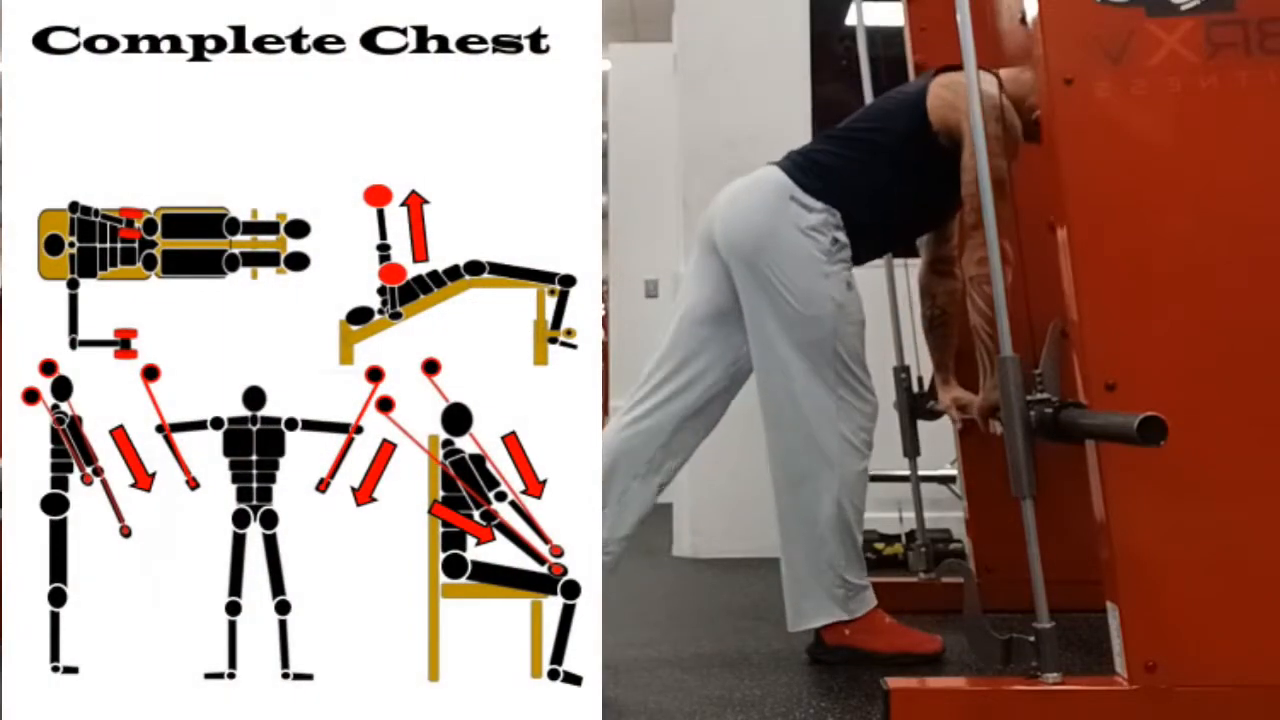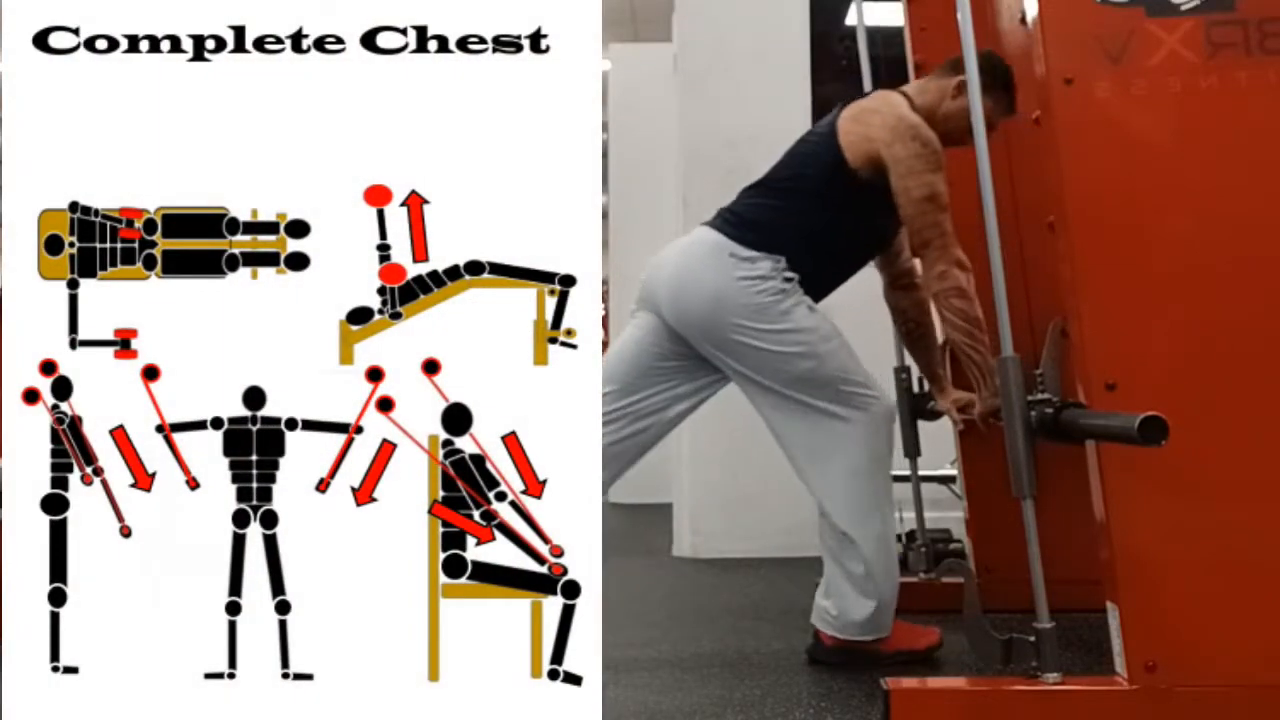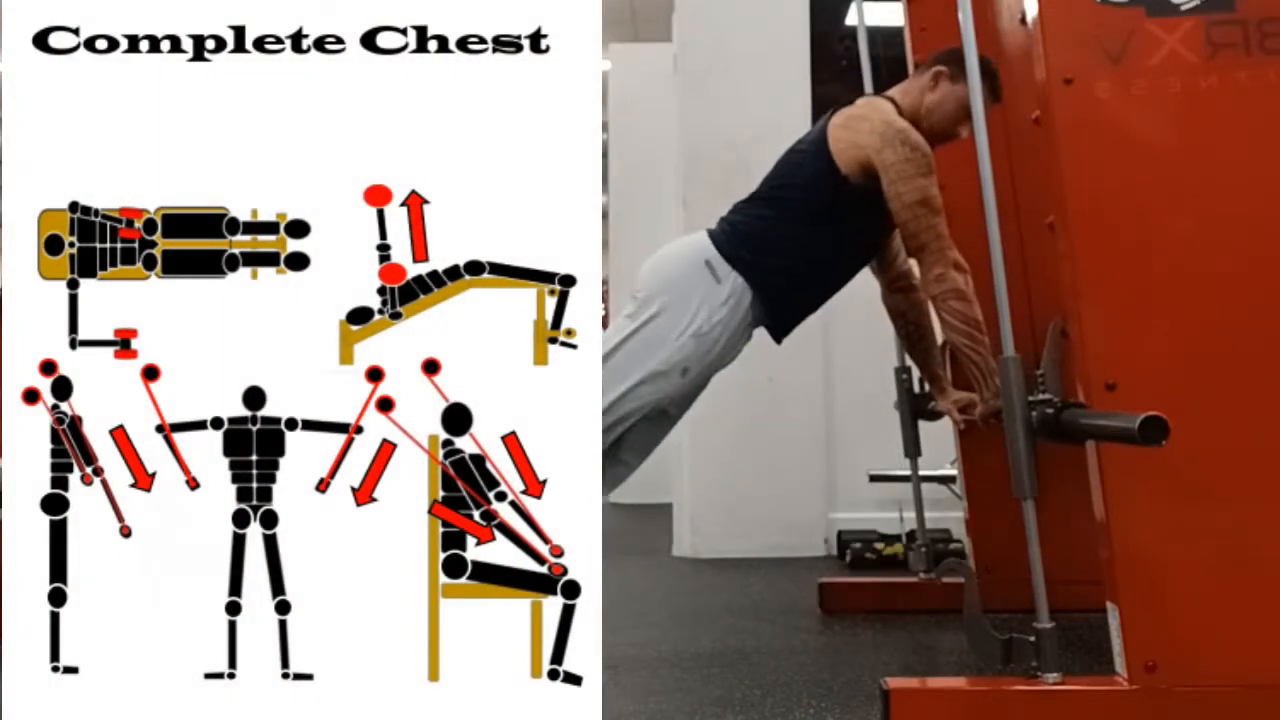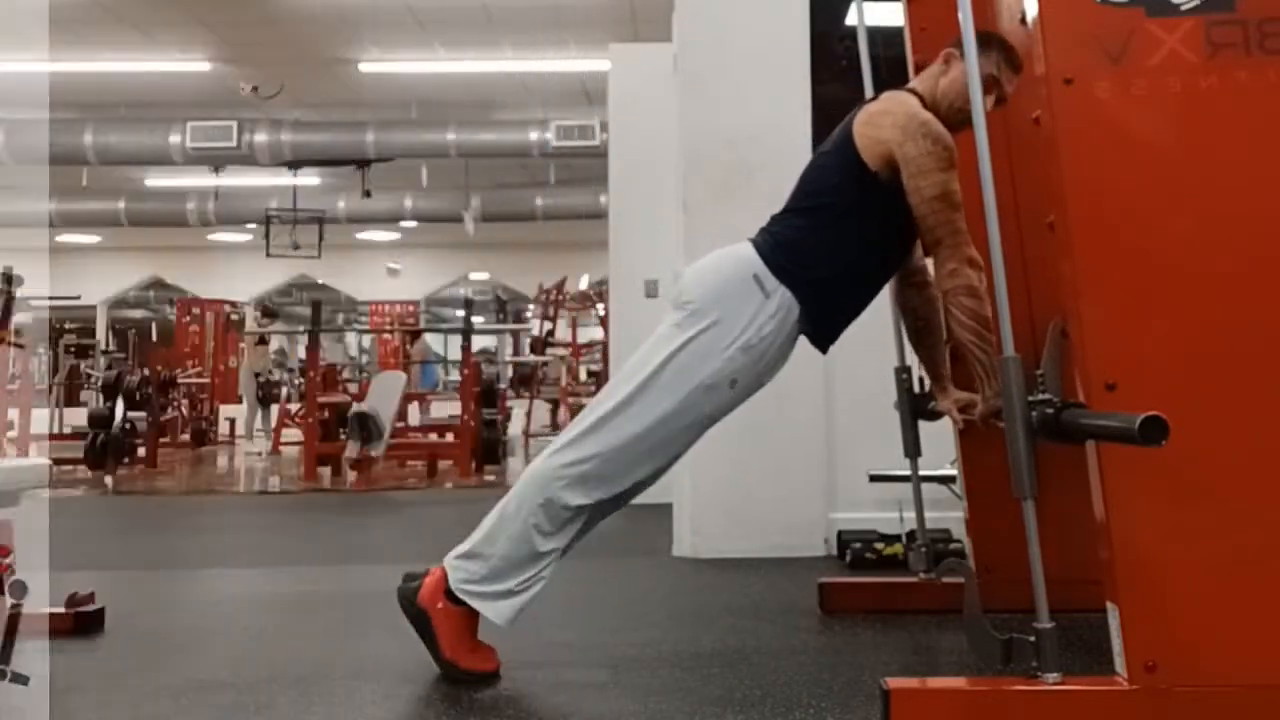
dt=0.7s
person 1, frame 1
left shoulder: (954, 107)
right shoulder: (989, 111)
left elbow: (942, 266)
right elbow: (981, 258)
left wrist: (945, 380)
right wrist: (995, 382)
left hip: (748, 210)
right hip: (793, 224)
left knee: (667, 408)
right knee: (832, 421)
right ankle: (842, 618)
person 1, frame 2
left shoulder: (878, 130)
right shoulder: (904, 129)
left elbow: (904, 279)
right elbow: (945, 269)
left wrist: (941, 386)
right wrist: (991, 387)
left hip: (688, 271)
right hip: (737, 278)
left knee: (597, 436)
right knee: (858, 419)
right ankle: (857, 624)
person 1, frame 3
left shoulder: (872, 143)
right shoulder: (893, 135)
left elbow: (899, 284)
right elbow: (943, 270)
left wrist: (940, 388)
right wrist: (992, 390)
left hip: (713, 283)
right hip: (709, 286)
left knee: (612, 455)
person 1, frame 4
left shoulder: (898, 135)
right shoulder: (914, 127)
left elbow: (916, 278)
right elbow: (957, 266)
left wrist: (943, 386)
right wrist: (993, 387)
left hip: (760, 303)
right hip: (751, 299)
left knee: (611, 454)
right knee: (603, 453)
left ankle: (463, 580)
right ankle: (452, 588)
